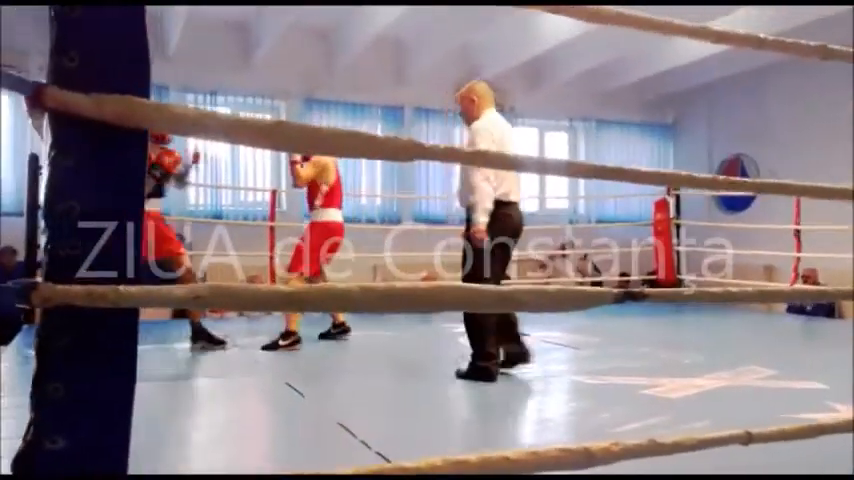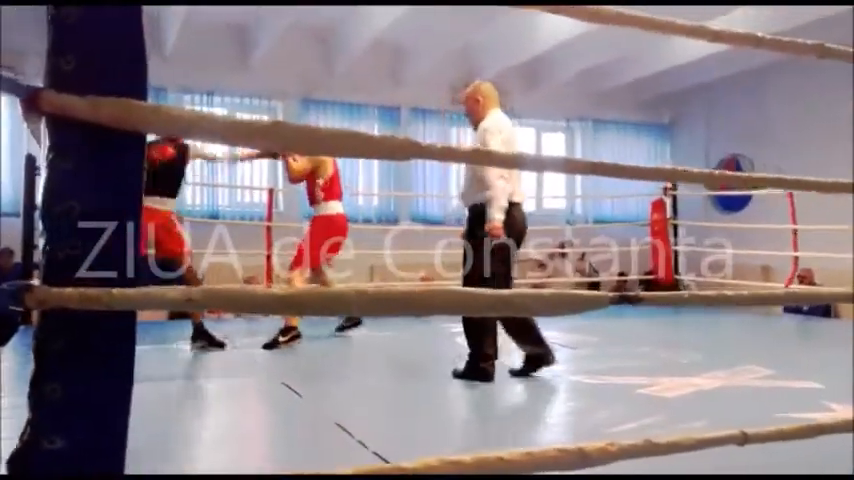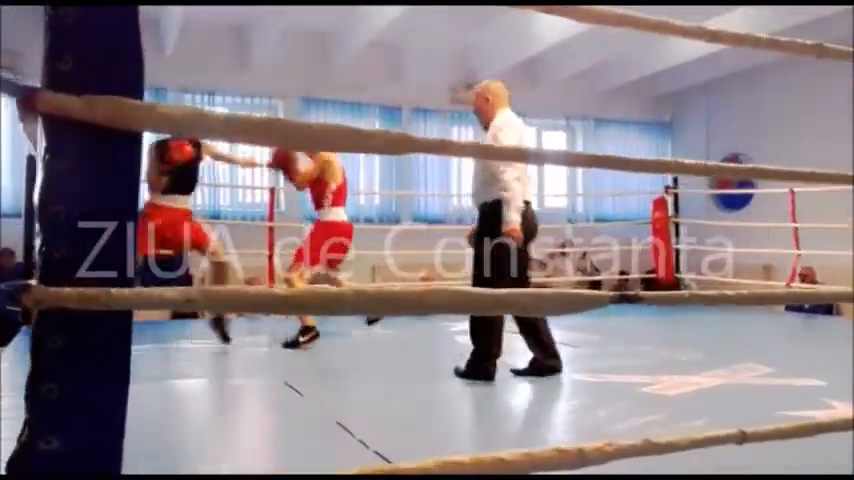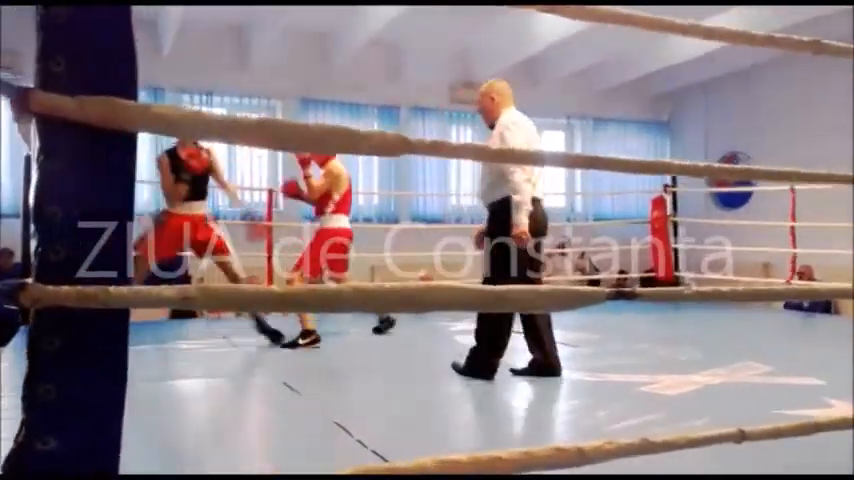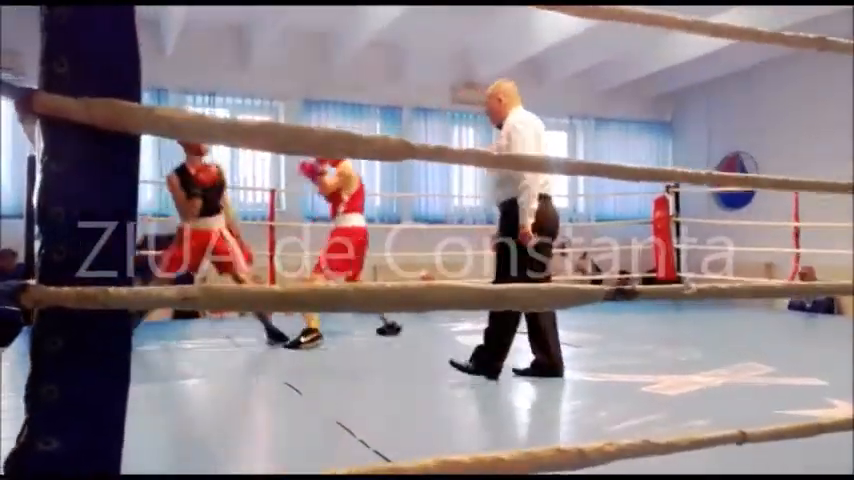
dt=0.1s
person 1, frame 1
left shoulder: (482, 128)
right shoulder: (505, 128)
left elbow: (481, 177)
left wrist: (479, 220)
left hip: (492, 215)
right hip: (510, 213)
left knee: (477, 288)
right knee: (491, 286)
left ankle: (484, 363)
right ankle: (512, 347)
person 1, frame 2
left shoulder: (490, 127)
right shoulder: (502, 126)
left elbow: (493, 176)
left wrist: (493, 218)
right wrist: (480, 221)
left hip: (493, 217)
right hip: (507, 216)
left knee: (478, 290)
right knee: (500, 289)
left ankle: (480, 364)
right ankle: (537, 350)
person 1, frame 3
left shoulder: (502, 125)
right shoulder: (511, 124)
left elbow: (509, 174)
left wrist: (511, 218)
right wrist: (481, 224)
left hip: (502, 216)
right hip: (512, 216)
left knee: (488, 289)
right knee: (516, 288)
left ankle: (482, 364)
right ankle: (546, 357)
person 1, frame 4
left shoulder: (509, 124)
right shoulder: (510, 126)
left elbow: (518, 175)
left wrist: (520, 220)
right wrist: (490, 225)
left hip: (516, 214)
right hip: (515, 215)
left knee: (498, 289)
right knee: (525, 289)
left ankle: (483, 362)
right ankle: (545, 360)
person 1, frame 5
left shoulder: (519, 123)
right shoulder: (520, 125)
left elbow: (528, 175)
left wrist: (525, 219)
right wrist: (505, 225)
left hip: (525, 214)
right hip: (531, 214)
left ankle: (488, 360)
right ankle: (548, 360)
person 2, frame 1
left shoulder: (162, 153)
left elbow: (180, 182)
left wrist: (189, 166)
right wrist: (157, 173)
left hip: (154, 219)
right hip: (139, 218)
left knee: (186, 271)
left ankle: (198, 332)
person 2, frame 2
left shoulder: (186, 151)
right shoulder: (146, 150)
right wrist: (150, 167)
left hip: (167, 218)
right hip: (143, 214)
left knee: (190, 273)
left ankle: (199, 333)
person 2, frame 3
left shoulder: (199, 148)
right shoulder: (158, 148)
left elbow: (235, 160)
right elbow: (154, 188)
left wrist: (262, 163)
right wrist: (170, 168)
left hip: (183, 215)
right hip: (157, 212)
left knee: (218, 258)
left ankle: (218, 317)
person 2, frame 4
left shoulder: (206, 155)
right shoulder: (166, 158)
left elbow: (223, 184)
right elbow: (172, 198)
left wrist: (242, 206)
right wrist: (188, 173)
left hip: (200, 221)
right hip: (173, 221)
left knee: (232, 271)
right knee: (140, 269)
left ankle: (260, 322)
person 2, frame 5
left shoulder: (215, 169)
right shoulder: (176, 177)
left elbow: (225, 206)
right elbow: (188, 216)
left wrist: (238, 238)
right wrist: (198, 190)
left hip: (218, 234)
right hip: (191, 235)
left knee: (244, 280)
right knee: (159, 283)
left ankle: (270, 328)
person 3, frame 1
left shoulder: (320, 159)
right shoulder: (318, 162)
left elbow: (299, 180)
right elbow: (298, 183)
left wrist: (295, 156)
right wrist: (297, 159)
left hip: (324, 225)
right hip: (329, 226)
left knee: (295, 276)
right knee: (314, 276)
left ankle: (291, 335)
right ankle: (339, 324)
person 3, frame 2
left shoulder: (317, 153)
right shoulder: (316, 158)
left elbow: (293, 174)
right elbow: (295, 177)
left wrist: (286, 152)
left hip: (328, 220)
right hip: (332, 220)
left knee: (297, 272)
right knee: (316, 270)
left ankle: (290, 329)
right ankle: (350, 314)
person 3, frame 3
left shoulder: (325, 157)
right shoulder: (322, 161)
left elbow: (301, 180)
right elbow: (301, 184)
left wrist: (290, 155)
right wrist: (286, 167)
left hip: (331, 225)
right hip: (337, 226)
left knee: (293, 274)
right knee: (331, 272)
left ankle: (308, 329)
person 3, frame 4
left shoulder: (334, 169)
right shoulder: (333, 171)
left elbow: (314, 194)
right elbow: (315, 198)
left wrist: (305, 164)
right wrist: (299, 193)
left hip: (332, 232)
right hip: (339, 232)
left knee: (296, 279)
right knee: (341, 281)
left ankle: (309, 333)
person 3, frame 5
left shoulder: (345, 169)
right shoulder: (345, 170)
left elbow: (325, 189)
right elbow: (332, 196)
left wrist: (320, 166)
right wrist: (315, 176)
left hip: (349, 231)
right hip: (355, 232)
left knee: (316, 279)
right knee: (352, 282)
left ankle: (311, 332)
right ankle: (389, 322)
